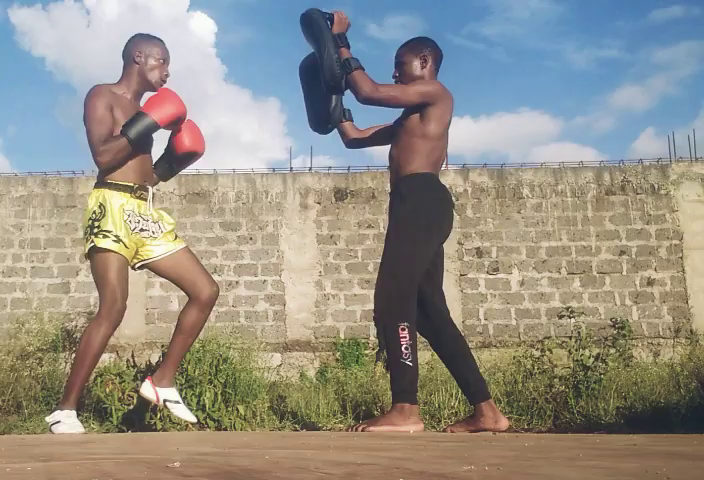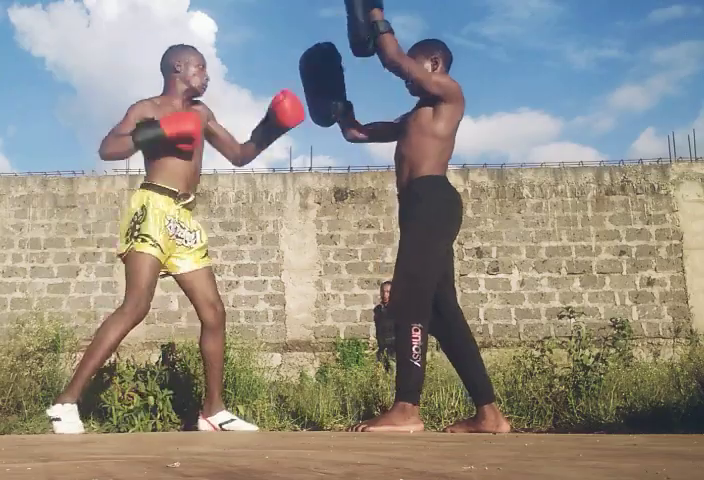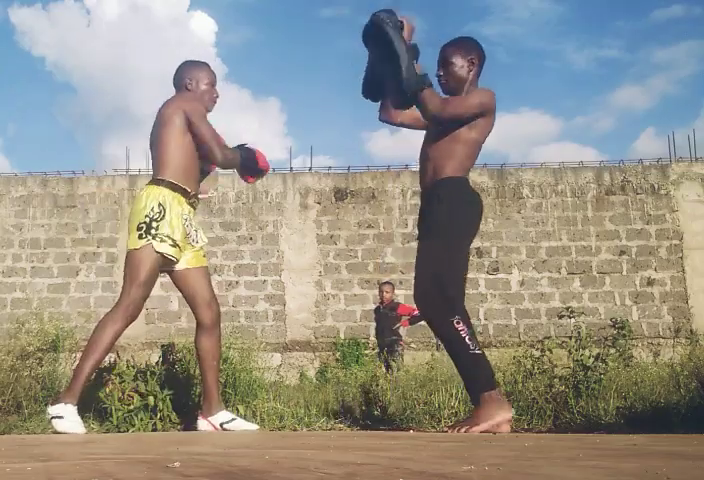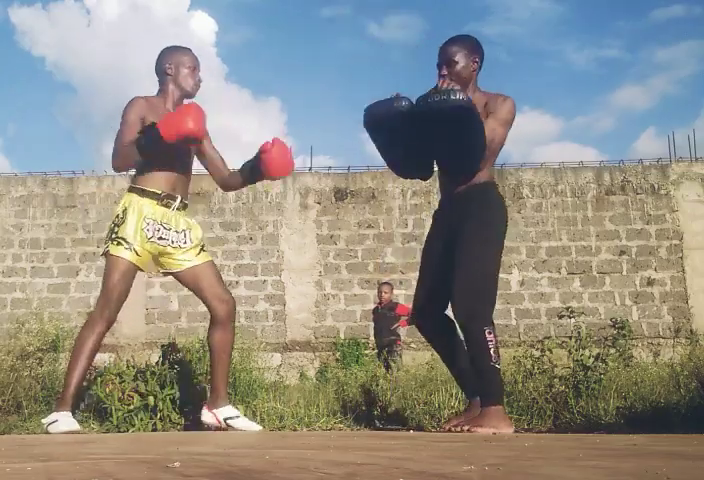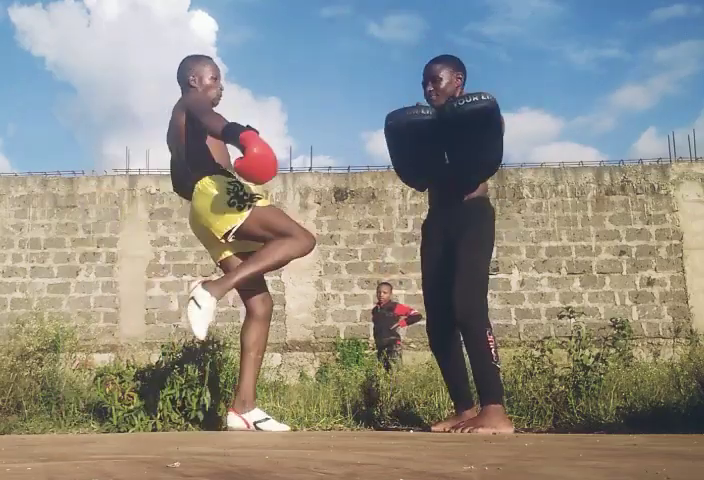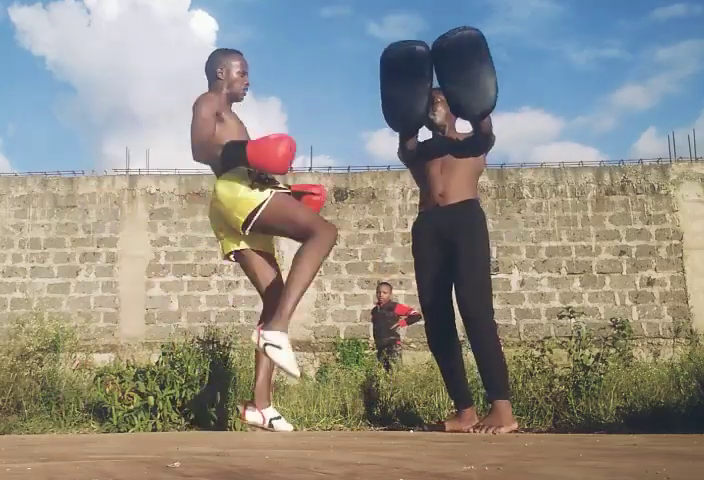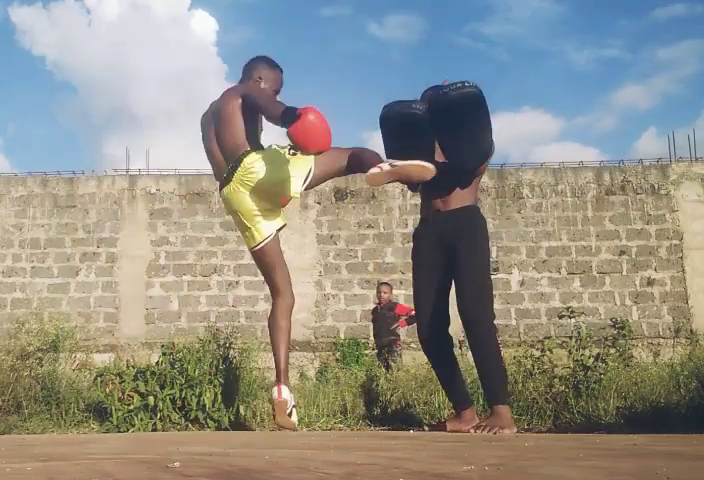
dt=0.3s
person 1, frame 1
left shoulder: (434, 93)
right shoulder: (409, 119)
left elbow: (369, 92)
right elbow: (354, 137)
left wrist: (340, 40)
left hip: (420, 201)
right hip: (421, 206)
left knee: (392, 301)
right knee: (429, 311)
left ankle: (405, 410)
right ankle: (486, 410)
person 1, frame 2
left shoulder: (448, 92)
right shoulder: (413, 119)
left elbow: (393, 58)
right elbow: (355, 132)
left wrist: (374, 14)
left hip: (431, 201)
right hip: (424, 206)
left knee: (407, 300)
right knee: (441, 310)
left ankle: (406, 409)
right ankle: (488, 412)
person 1, frame 3
left shoulder: (482, 99)
right shoulder: (437, 107)
left elbow: (435, 108)
right elbow: (389, 114)
left wrist: (411, 69)
left hip: (454, 201)
right hip: (435, 206)
left knee: (437, 298)
right knee: (439, 303)
left ankle: (492, 400)
right ankle: (483, 404)
person 1, frame 4
left shoulder: (500, 105)
right shoulder: (440, 112)
left elbow: (475, 155)
right elbow: (418, 166)
right wrist: (405, 126)
left hip: (482, 207)
right hip: (447, 211)
left knee: (472, 308)
right knee: (426, 310)
left ankle: (495, 411)
right ankle: (476, 398)
person 1, frame 5
left shoulder: (482, 117)
right shoulder: (425, 128)
left elbow: (484, 163)
right elbow: (415, 177)
left wrist: (453, 114)
right wrist: (409, 133)
left hip: (472, 215)
right hip: (436, 221)
left knee: (468, 306)
right knee: (438, 320)
left ankle: (495, 411)
right ankle: (465, 407)
person 1, frame 6
left shoulder: (472, 141)
right shoulder: (420, 150)
left elbow: (486, 133)
right elbow: (406, 147)
left hip: (467, 221)
right hip: (428, 225)
left knee: (477, 311)
right knee: (437, 323)
left ankle: (502, 407)
right ankle: (464, 410)
person 1, frame 7
left shoulder: (474, 147)
right shoulder: (418, 152)
left elbow: (475, 160)
right elbow: (416, 180)
left hip: (465, 226)
right hip: (427, 232)
left knee: (476, 315)
right knee: (429, 326)
left ankle: (500, 412)
right ankle: (464, 411)
person 2, frame 1
left shoulder: (148, 104)
right shoulder: (101, 96)
right elbow: (104, 156)
left wrist: (180, 154)
right wrist: (145, 122)
left hip: (148, 213)
right hip: (113, 209)
left knee: (205, 291)
right knee: (112, 310)
left ankle: (162, 380)
right ankle: (65, 408)
person 2, frame 2
left shoulder: (200, 112)
right shoulder: (148, 108)
left elbow: (241, 156)
right elbow: (107, 150)
left wrist: (273, 126)
right wrist: (158, 131)
left hip: (184, 222)
right hip: (152, 212)
left knee: (213, 313)
right knee: (135, 307)
left ankle: (213, 411)
right ankle: (67, 401)
person 2, frame 3
left shoulder: (185, 129)
right shoulder: (181, 105)
right elbow: (225, 152)
left wrist: (209, 159)
right wrist: (250, 159)
left hip: (182, 220)
right hip: (159, 209)
left knee: (209, 313)
right knee: (129, 305)
left ankle: (212, 410)
right ankle: (66, 403)
person 2, frame 4
left shoulder: (194, 125)
right shoulder: (141, 106)
left elbow: (227, 180)
right elbow: (121, 160)
left wrist: (258, 168)
right wrist: (162, 137)
left hip: (178, 224)
right hip: (139, 214)
left knee: (224, 306)
right knee: (106, 311)
left ankle: (217, 404)
right ankle: (62, 409)
person 2, frame 5
left shoulder: (180, 130)
right shoulder: (189, 105)
left elbow: (188, 173)
right elbow: (205, 118)
right wrist: (240, 133)
left hip: (218, 205)
right hip: (220, 195)
left knee: (260, 306)
right knee: (301, 240)
left ankle: (245, 408)
right ankle: (211, 290)
person 2, frame 6
left shoulder: (230, 118)
right shoulder: (208, 102)
right elbow: (201, 151)
left wrist: (294, 194)
right wrist: (244, 152)
right hip: (238, 191)
left knee: (275, 297)
right knee: (323, 232)
left ankle: (261, 404)
right ankle: (276, 328)
person 2, frame 7
left shoulder: (212, 115)
right shoulder: (239, 97)
right elbow: (267, 103)
right wrist: (296, 116)
left hip: (241, 197)
right hip: (257, 172)
left knee: (283, 293)
right knee: (354, 155)
left ankle: (283, 388)
